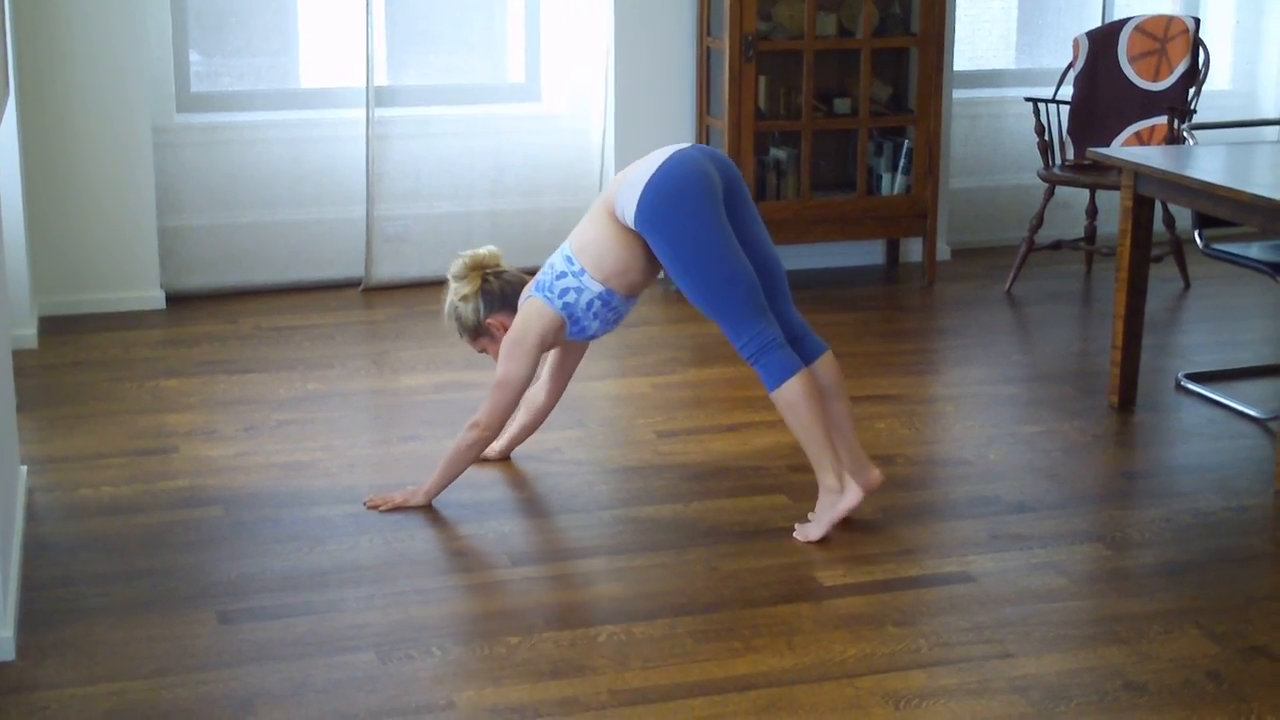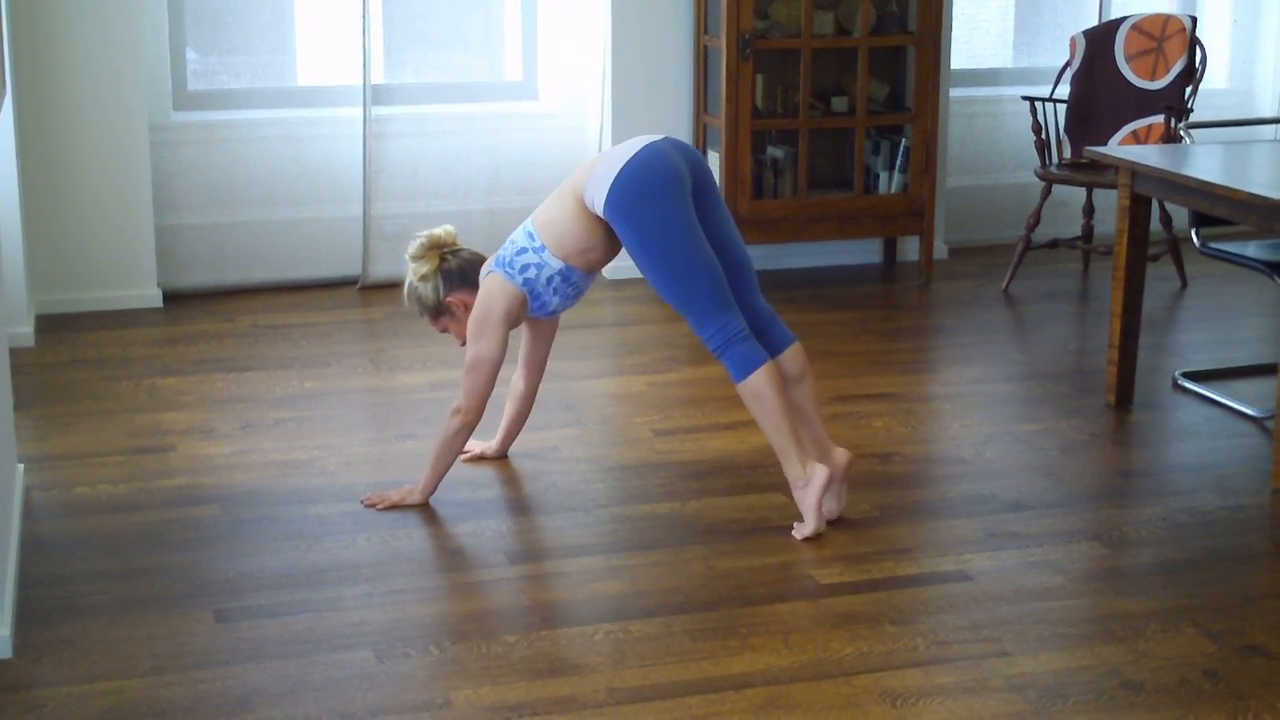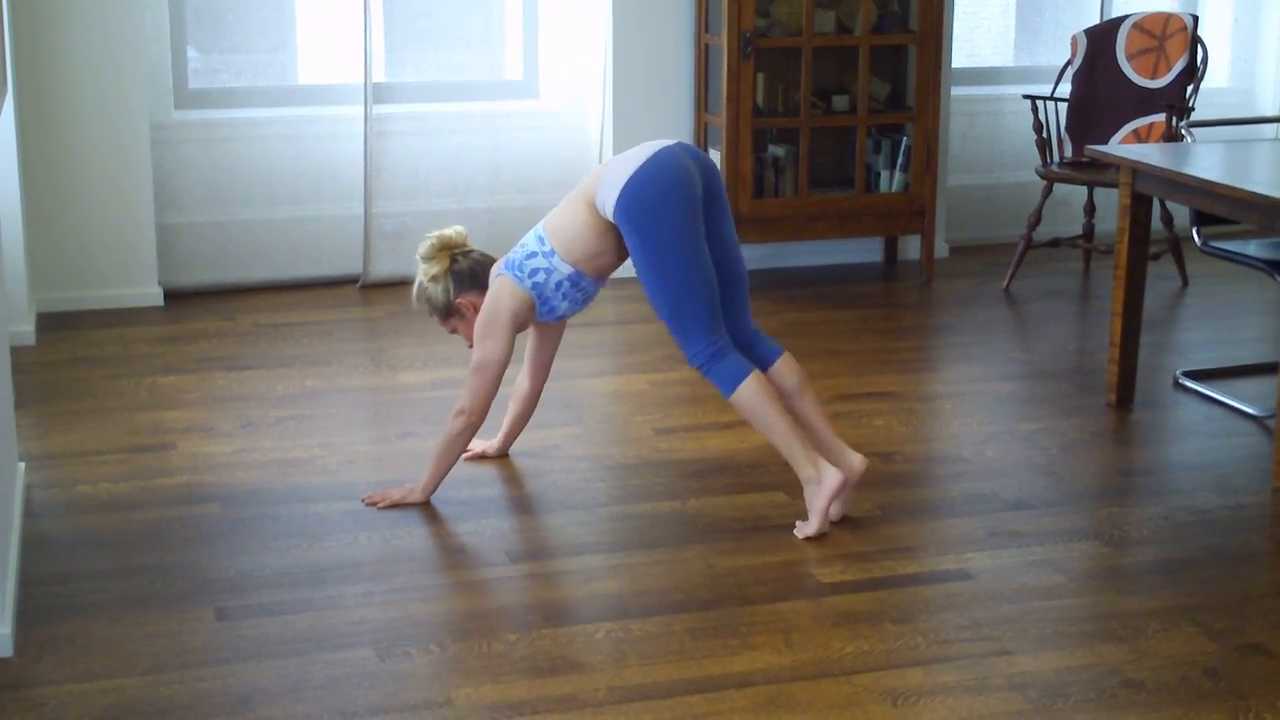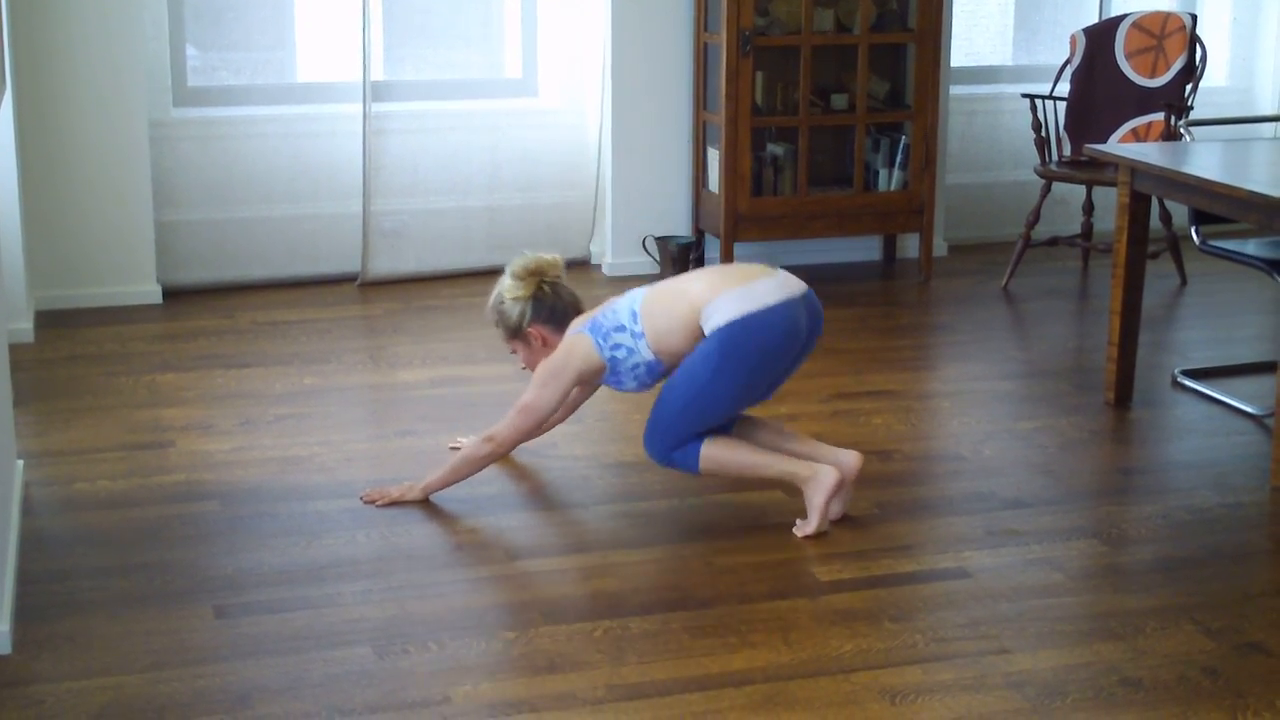
dt=0.4s
person 1, frame 1
left shoulder: (530, 322)
right shoulder: (562, 308)
left elbow: (483, 425)
right elbow: (547, 390)
left wrist: (424, 492)
right wrist: (504, 447)
left hip: (667, 194)
right hip: (696, 168)
left knee: (760, 341)
right knee: (785, 325)
left ankle: (836, 485)
right ankle: (856, 466)
person 1, frame 2
left shoulder: (493, 299)
right shoulder: (526, 287)
left elbow: (464, 411)
right elbow: (528, 376)
left wrist: (422, 490)
right wrist: (500, 444)
left hip: (636, 185)
right hip: (665, 159)
left knee: (724, 332)
right knee: (752, 314)
left ankle: (804, 472)
right ankle: (823, 451)
person 1, frame 3
left shoulder: (501, 300)
right shoulder: (533, 287)
left elbow: (468, 412)
right elbow: (534, 379)
left wrist: (423, 489)
right wrist: (501, 444)
left hip: (647, 189)
right hip: (679, 165)
left knee: (710, 351)
right knee: (740, 336)
left ankle: (817, 475)
right ankle: (839, 456)
person 1, frame 4
left shoulder: (573, 350)
right shoulder: (593, 331)
left elbow: (499, 438)
right elbow: (562, 406)
left wrist: (422, 488)
right wrist: (491, 445)
left hip: (755, 322)
right hip: (794, 303)
left knee: (667, 444)
right knee: (701, 424)
left ankle: (814, 474)
right ankle: (836, 458)
